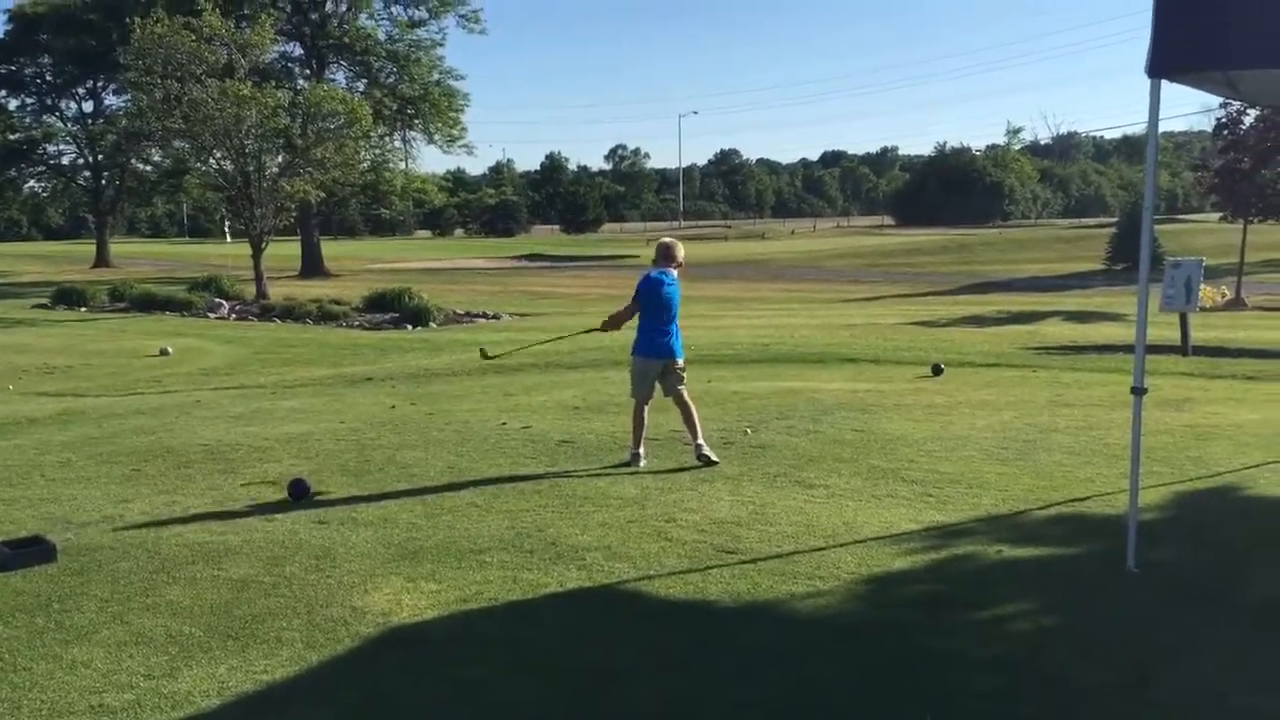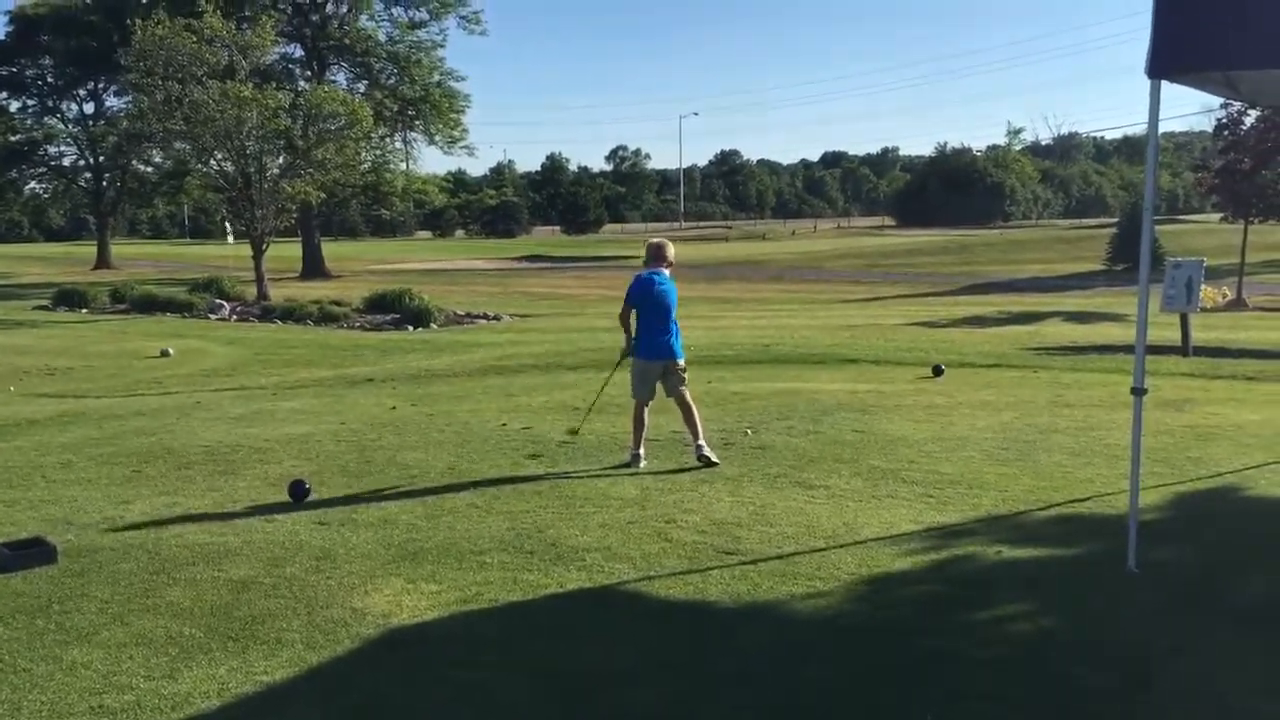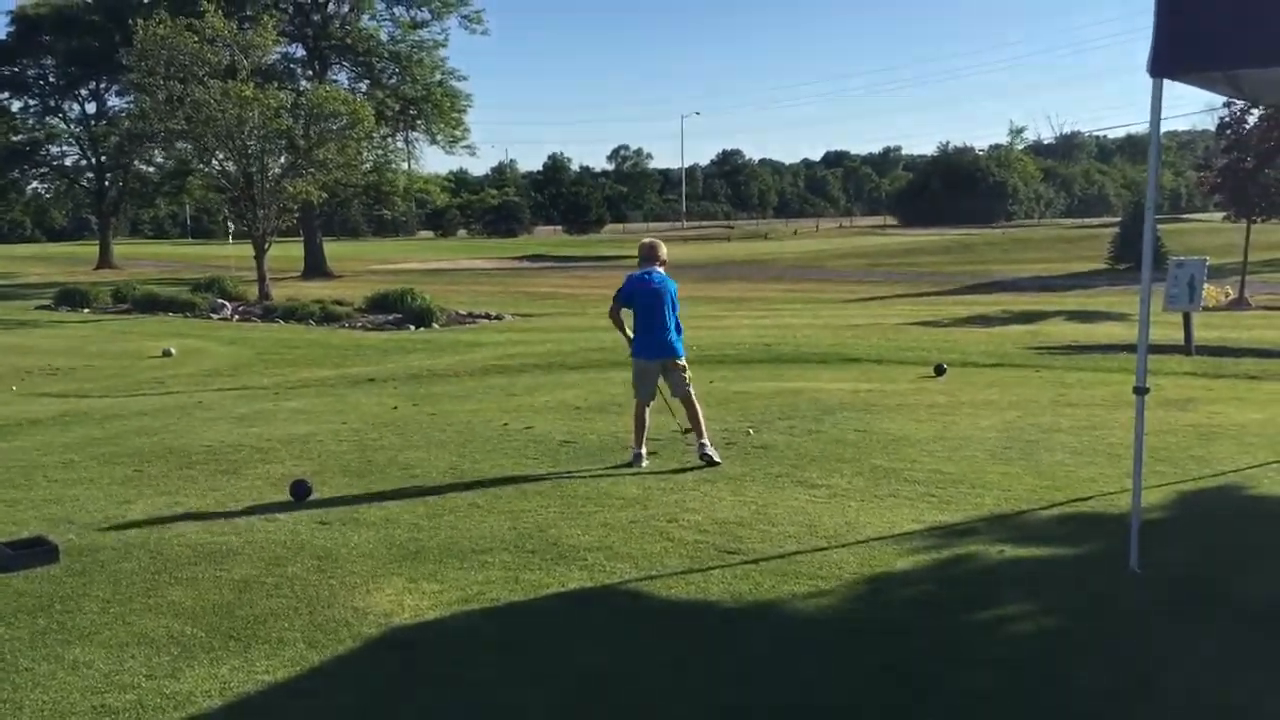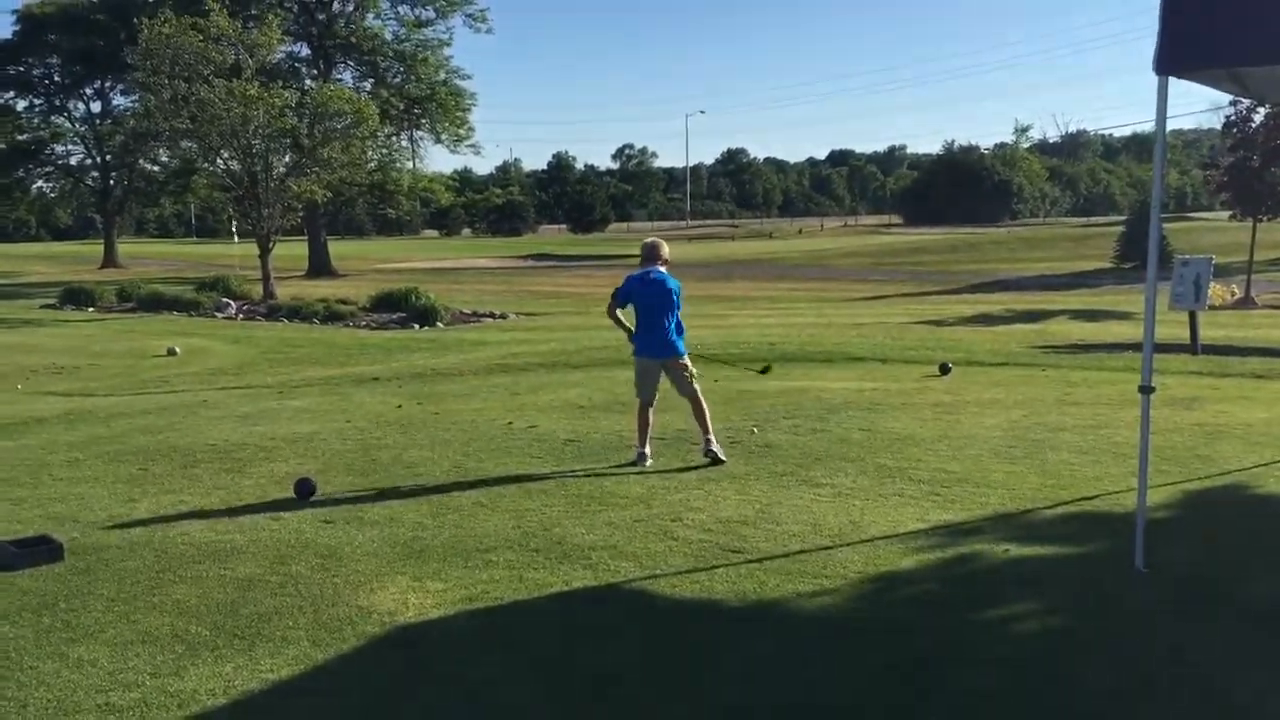
dt=0.1s
person 1, frame 1
left shoulder: (651, 279)
right shoulder: (674, 282)
left elbow: (632, 310)
left wrist: (614, 322)
right wrist: (616, 318)
left hip: (646, 351)
right hip: (672, 351)
left knee: (641, 402)
right knee: (681, 398)
left ankle: (637, 452)
right ankle: (699, 445)
person 1, frame 2
left shoulder: (642, 280)
right shoulder: (670, 282)
left elbow: (625, 314)
left wrist: (628, 340)
left hip: (646, 352)
right hip: (672, 352)
left knee: (642, 402)
right knee: (683, 399)
left ankle: (637, 453)
right ankle: (701, 446)
person 1, frame 3
left shoulder: (633, 281)
right shoulder: (669, 284)
left elbow: (614, 312)
left wrist: (628, 336)
left hip: (644, 352)
right hip: (672, 350)
left knee: (643, 402)
right knee: (688, 398)
left ankle: (639, 452)
right ankle: (704, 445)
person 1, frame 4
left shoulder: (632, 282)
right shoulder: (673, 284)
left elbow: (612, 310)
right elbow: (675, 313)
left wrist: (630, 332)
left hip: (646, 351)
right hip: (674, 349)
left knee: (646, 402)
right knee: (694, 395)
left ankle: (643, 452)
right ankle: (709, 442)
